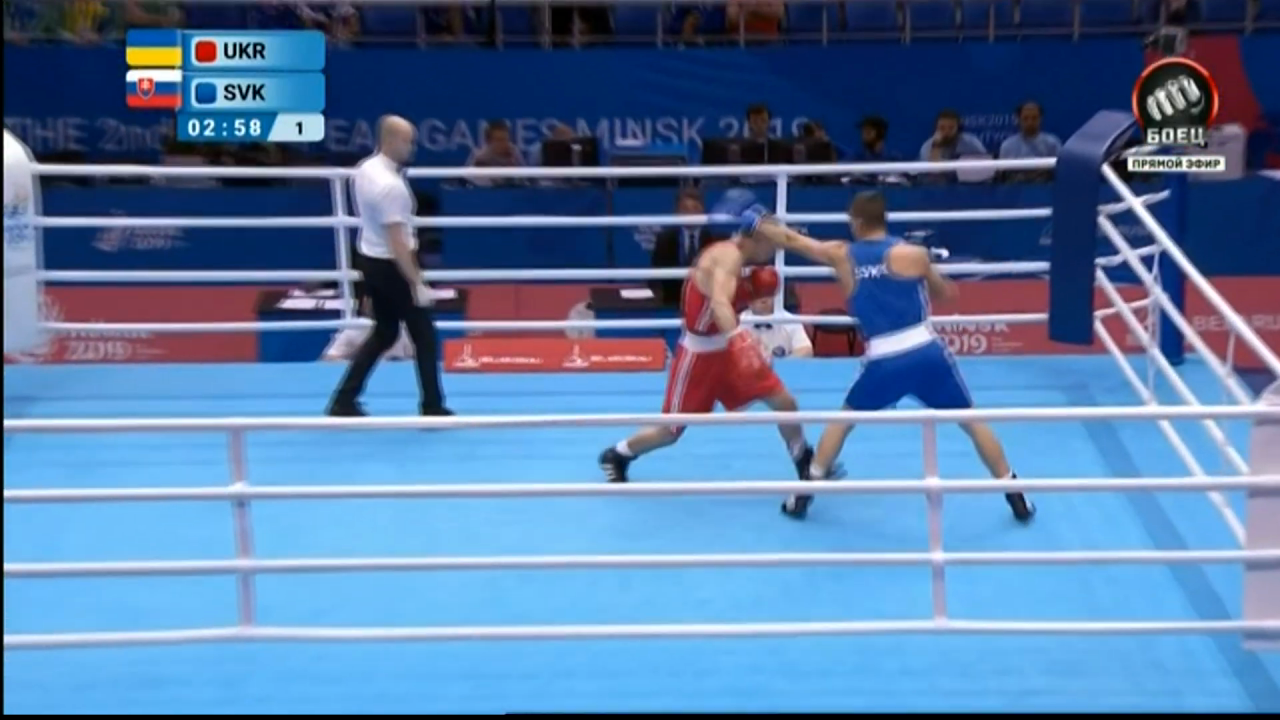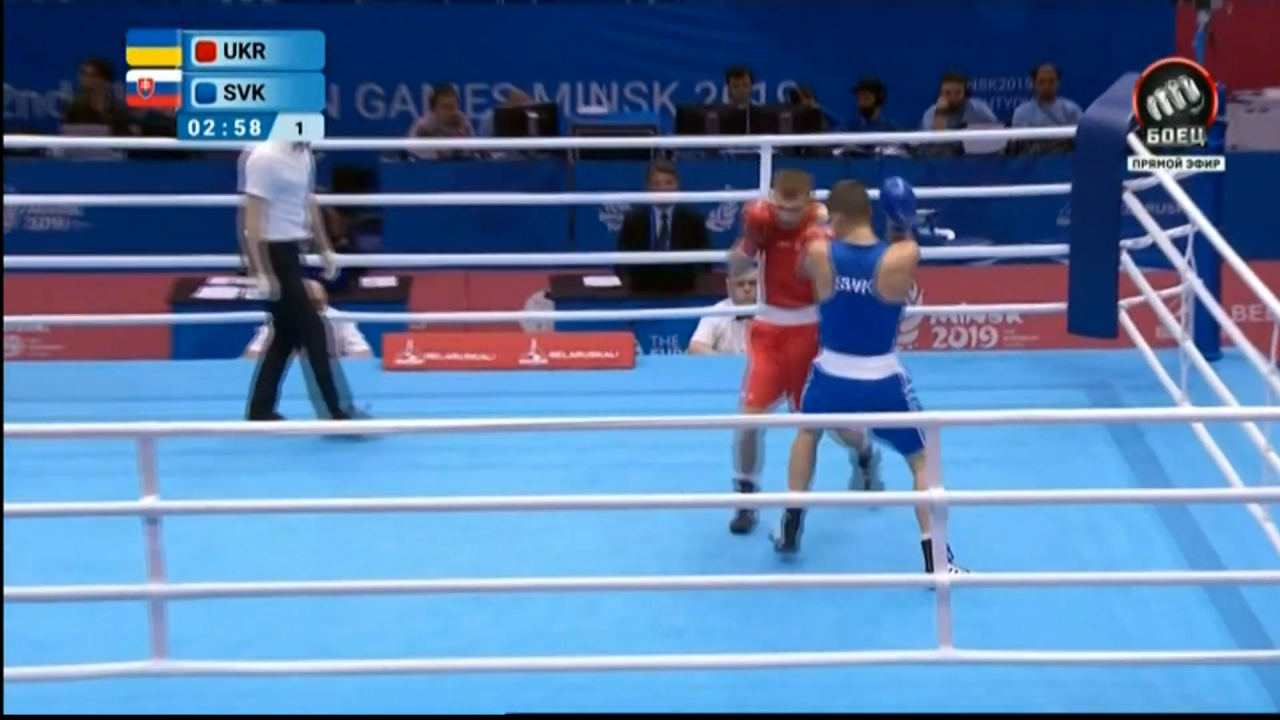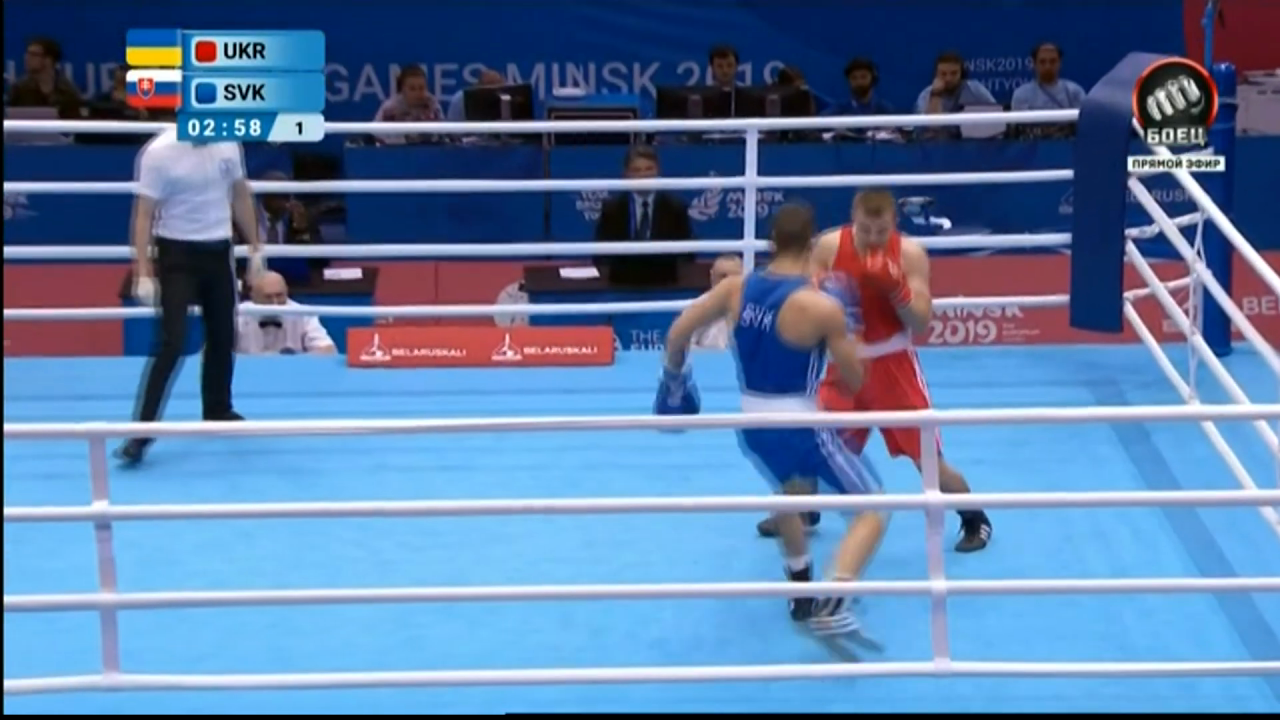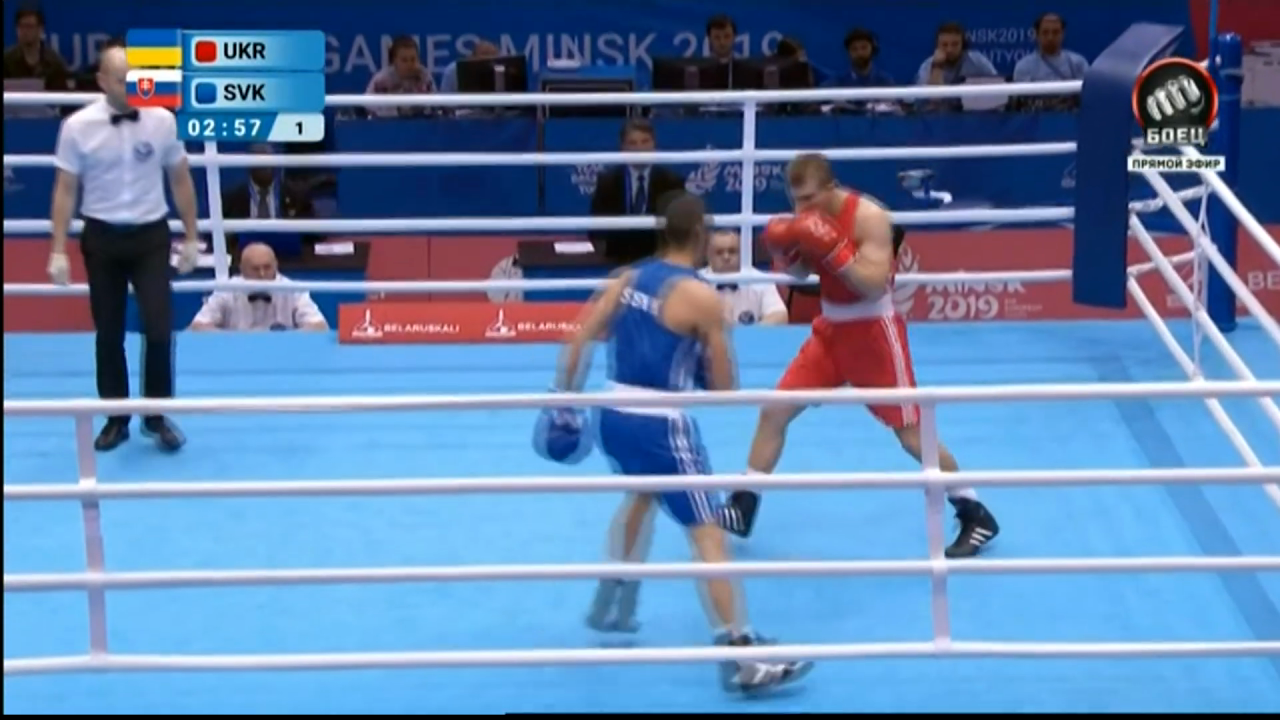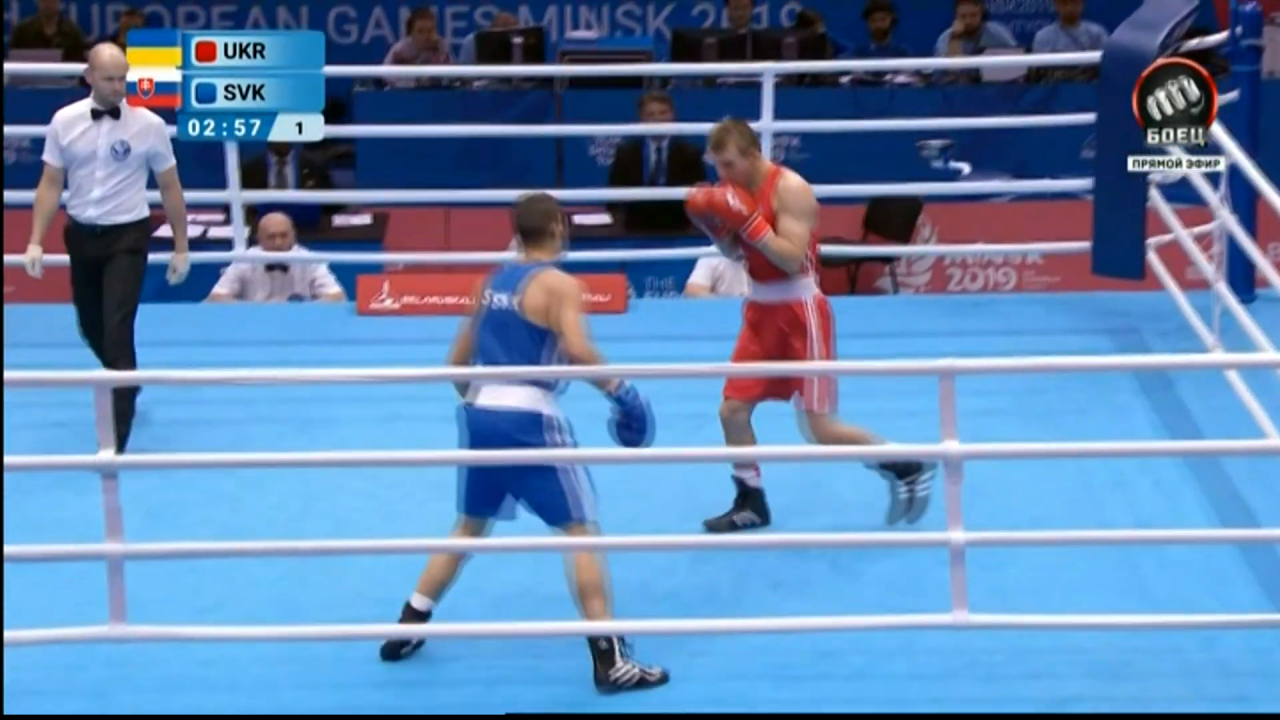
dt=0.3s
person 1, frame 1
left shoulder: (845, 255)
right shoulder: (914, 253)
right elbow: (947, 292)
left hip: (881, 362)
right hip: (922, 355)
left knee: (843, 420)
right knee: (974, 425)
left ankle: (803, 495)
right ankle: (1015, 497)
person 1, frame 2
left shoulder: (819, 254)
right shoulder: (901, 258)
right wrist: (904, 226)
left hip: (832, 378)
right hip: (882, 383)
left knee: (807, 433)
right knee: (922, 460)
left ankle: (791, 524)
right ankle: (935, 558)
person 1, frame 3
left shoulder: (738, 286)
right shoulder: (820, 308)
left elbow: (680, 329)
right elbow: (857, 374)
left wrist: (672, 375)
right wrist: (848, 326)
left hip: (754, 427)
right hip: (800, 427)
left knee: (790, 492)
right knee: (872, 512)
left ankle: (801, 588)
right ankle: (830, 608)
person 1, frame 4
left shoulder: (627, 279)
right shoulder: (701, 297)
left elbow: (578, 339)
right elbow: (724, 383)
left wrist: (562, 402)
right wrist: (701, 369)
left hip: (614, 418)
right hip: (658, 424)
left knee: (643, 495)
right knee: (707, 535)
left ankle: (614, 601)
right ankle: (738, 652)
person 1, frame 5
left shoulder: (495, 285)
right shoulder: (561, 284)
left elbow: (457, 359)
right elbow: (577, 350)
right wrist: (621, 391)
left hip: (481, 418)
right hip: (530, 423)
left knee: (469, 529)
right knee: (582, 535)
left ankle: (408, 628)
right ankle: (609, 658)
person 2, frame 1
left shoulder: (733, 253)
right shoulder: (724, 257)
right elbow: (720, 302)
left wrist: (749, 288)
right wrist: (738, 342)
left hip: (725, 343)
right hip: (701, 354)
left knee: (785, 404)
right knee: (670, 431)
left ankle: (806, 464)
right ankle: (616, 456)
person 2, frame 2
left shoulder: (824, 220)
right shoulder: (763, 214)
right elbow: (736, 270)
right wrist: (751, 238)
left hip: (815, 328)
right hip: (772, 328)
right knee: (750, 416)
left ankle: (864, 456)
right ankle: (746, 493)
person 2, frame 3
left shoulder: (911, 253)
right shoulder: (828, 245)
left elbow: (922, 320)
left wrist: (897, 288)
left hip: (893, 364)
left knee: (931, 464)
left ankle: (973, 516)
person 2, frame 4
left shoulder: (869, 217)
right shoulder: (805, 211)
left elbow: (876, 287)
left wrist: (833, 250)
right wrist: (786, 250)
left hip: (873, 330)
right hip: (832, 326)
left knee: (912, 436)
right knee: (773, 411)
left ankle: (976, 516)
right ankle: (745, 506)
person 2, frame 5
left shoulder: (788, 190)
right shoulder: (738, 189)
left elbow: (791, 261)
left wrist: (746, 223)
right wrist: (715, 224)
left hip: (799, 313)
right hip: (761, 311)
left knee: (821, 429)
right knee: (732, 411)
left ankle: (908, 469)
right ankle: (751, 503)
person 3, frame 1
left shoulder: (367, 168)
right shoulder: (388, 183)
right elbow: (397, 241)
right wrist: (417, 282)
left hip: (373, 259)
right hip: (389, 264)
left knee: (384, 333)
right knee: (423, 334)
left ankle: (345, 400)
right ankle: (433, 408)
person 3, frame 2
left shoulder: (303, 153)
right shoulder: (266, 156)
right elbow: (252, 213)
left wrist: (325, 249)
right wrist: (262, 270)
left hip: (289, 249)
right hip: (272, 252)
left knee: (286, 338)
right knee: (313, 334)
left ankle: (260, 410)
right ankle: (337, 414)
person 3, frame 3
left shoulder: (228, 143)
right shoulder: (158, 152)
left elbow: (241, 196)
right elbow: (144, 215)
left wrist: (255, 247)
right wrist: (144, 272)
left hip: (217, 252)
right hip: (176, 254)
left knee: (222, 338)
right knee: (172, 345)
left ankle: (218, 411)
right ankle: (141, 433)
person 3, frame 4
left shoulder: (163, 121)
right shoulder: (78, 127)
left elbow: (180, 181)
right elbow: (65, 190)
left wrist: (191, 238)
right wrist: (58, 250)
left hip: (150, 235)
right hip: (102, 237)
left knee: (159, 329)
right knee: (109, 333)
left ankle: (157, 413)
right ankle: (117, 417)
person 3, frame 5
left shoulder: (150, 125)
right shoulder: (64, 121)
left elbow: (170, 188)
right elbow: (50, 185)
left wrist: (181, 247)
right wrist: (36, 241)
left hip: (127, 238)
right hip: (81, 236)
left knee: (116, 332)
right knee: (92, 330)
left ankle: (118, 434)
right ankle: (124, 389)
